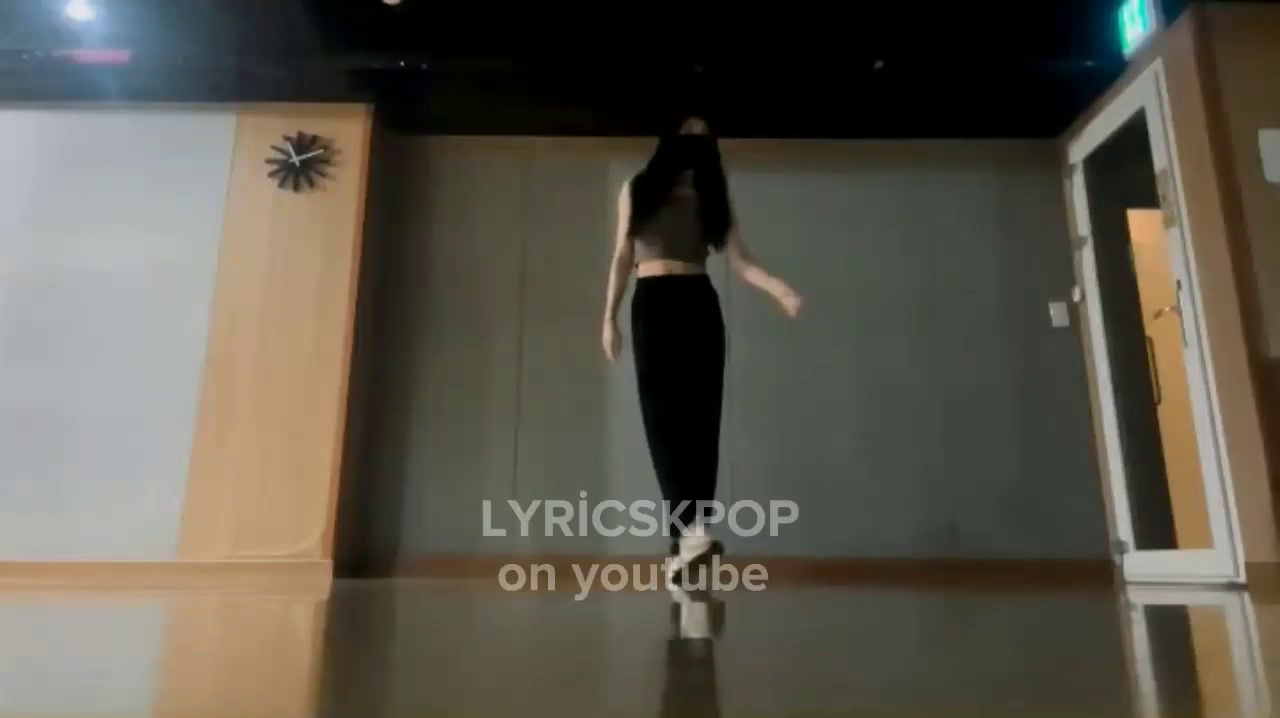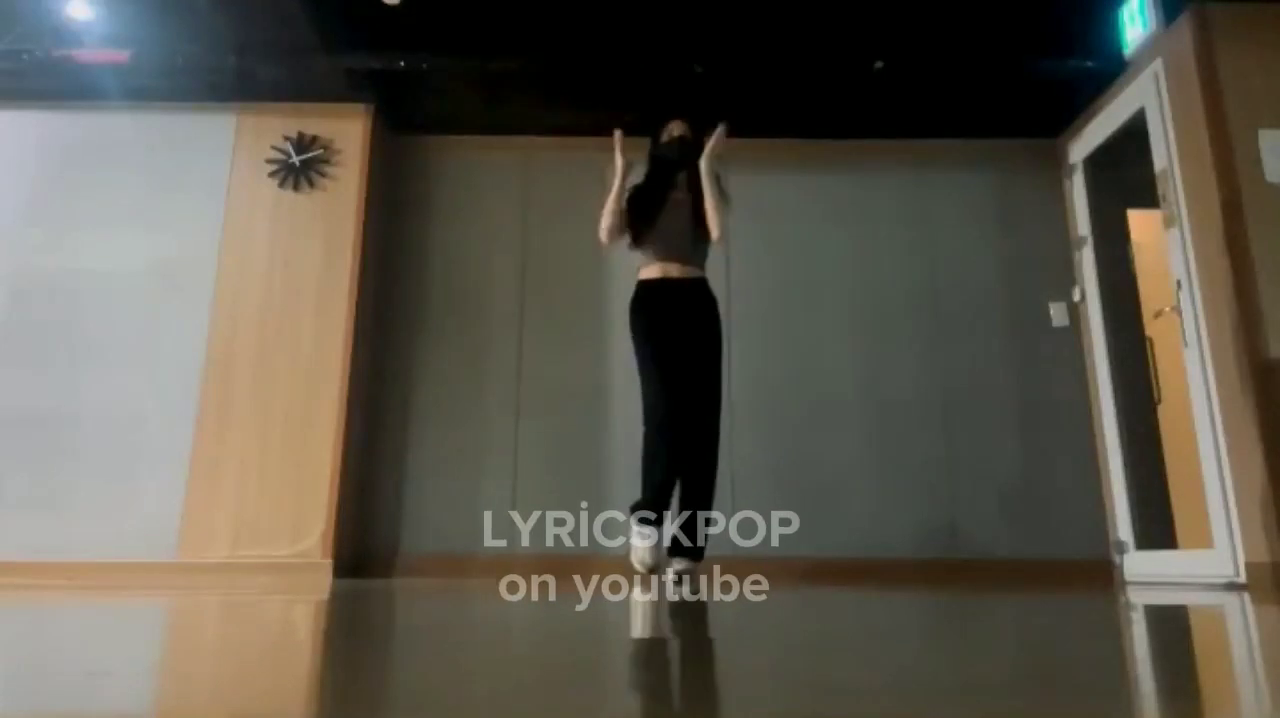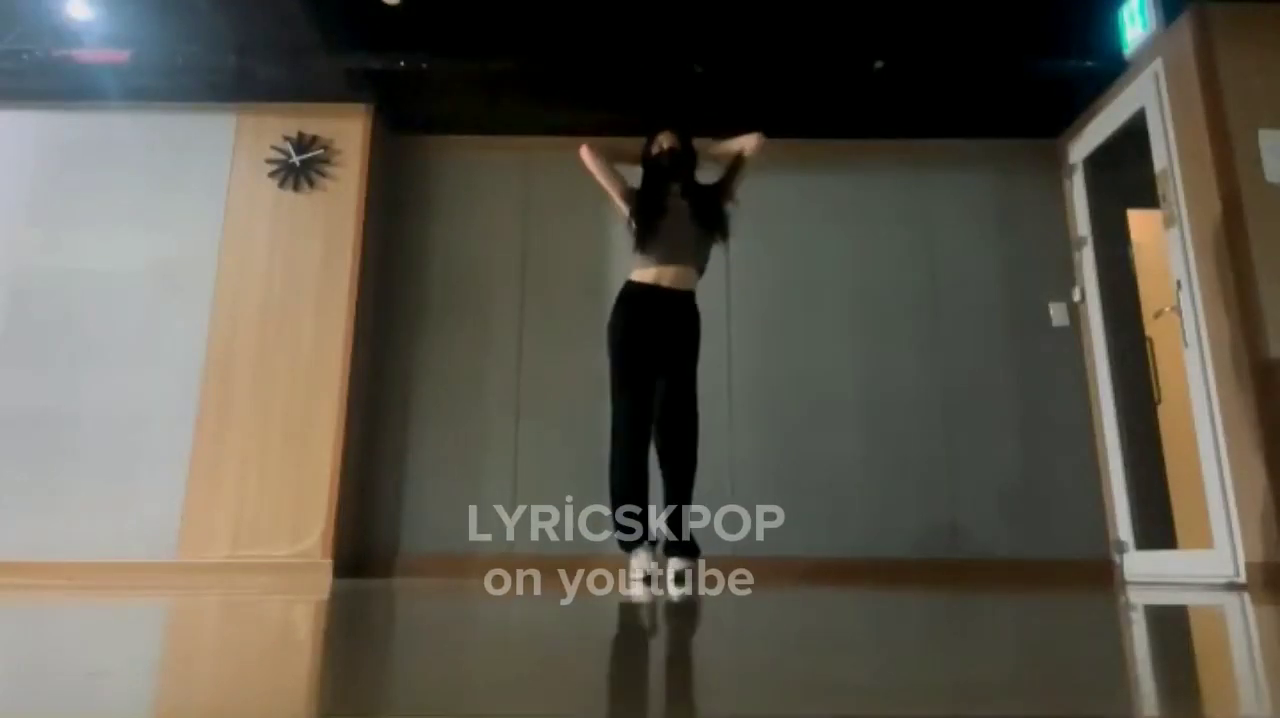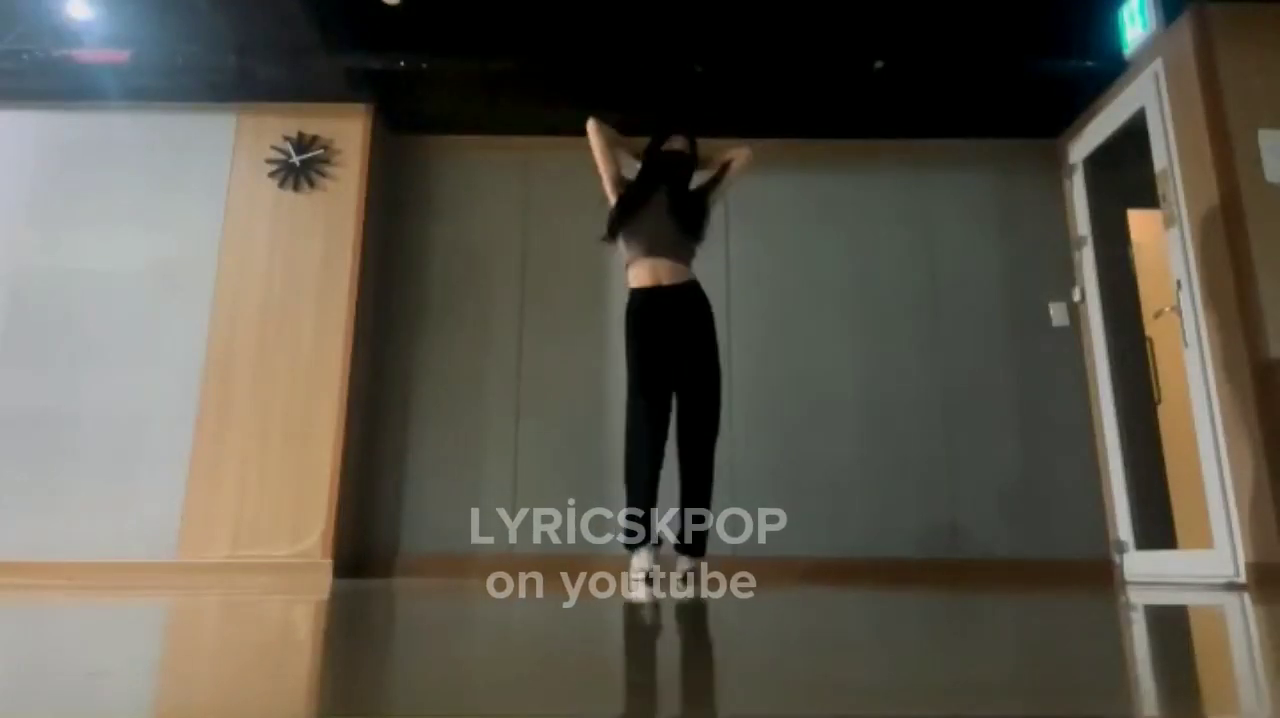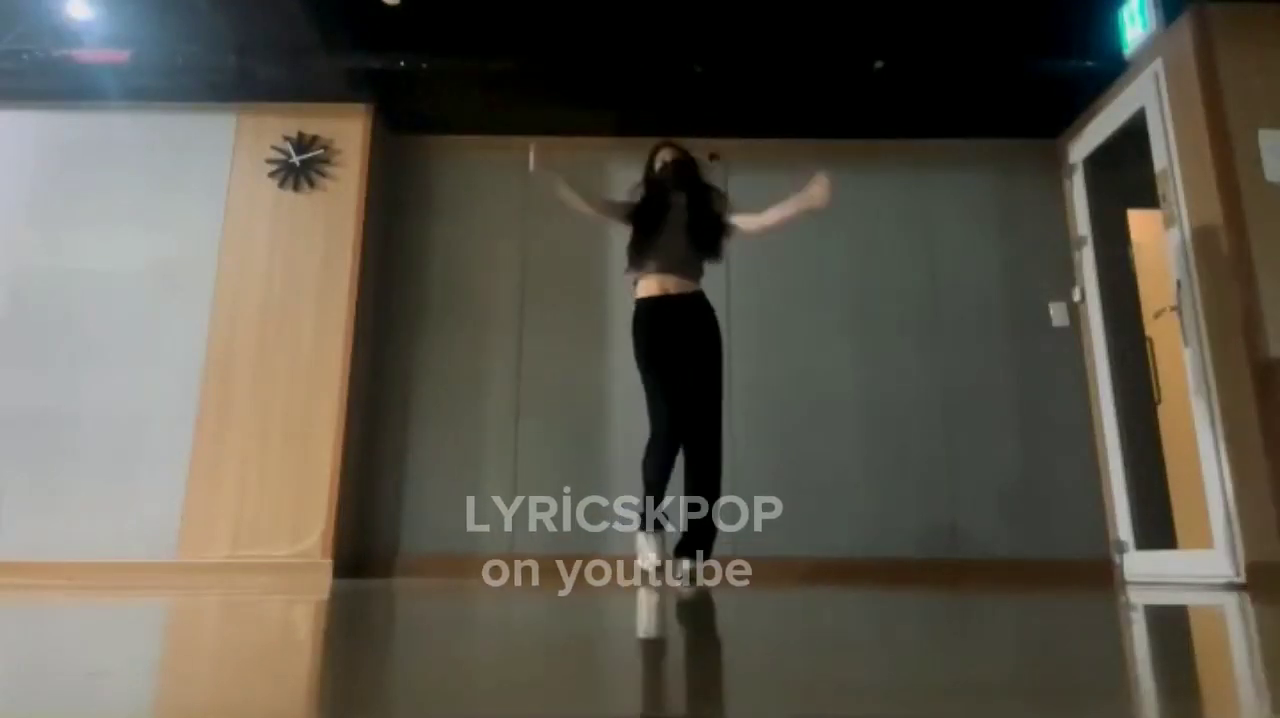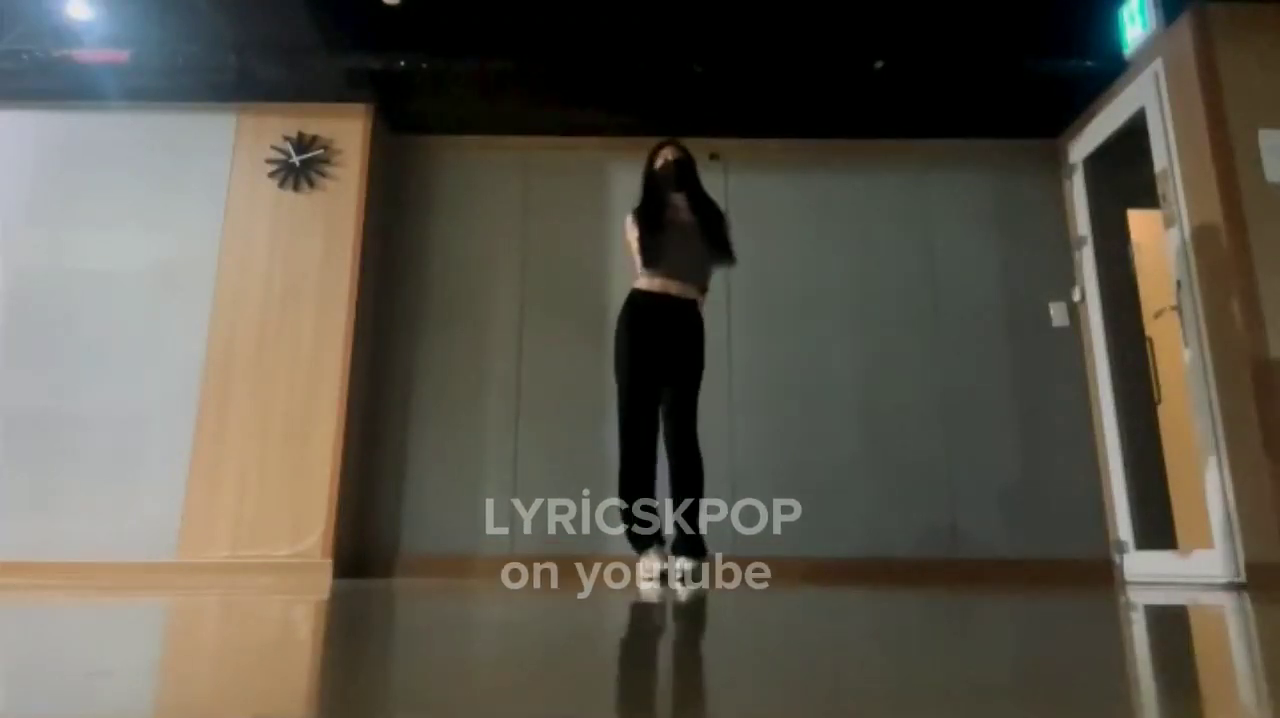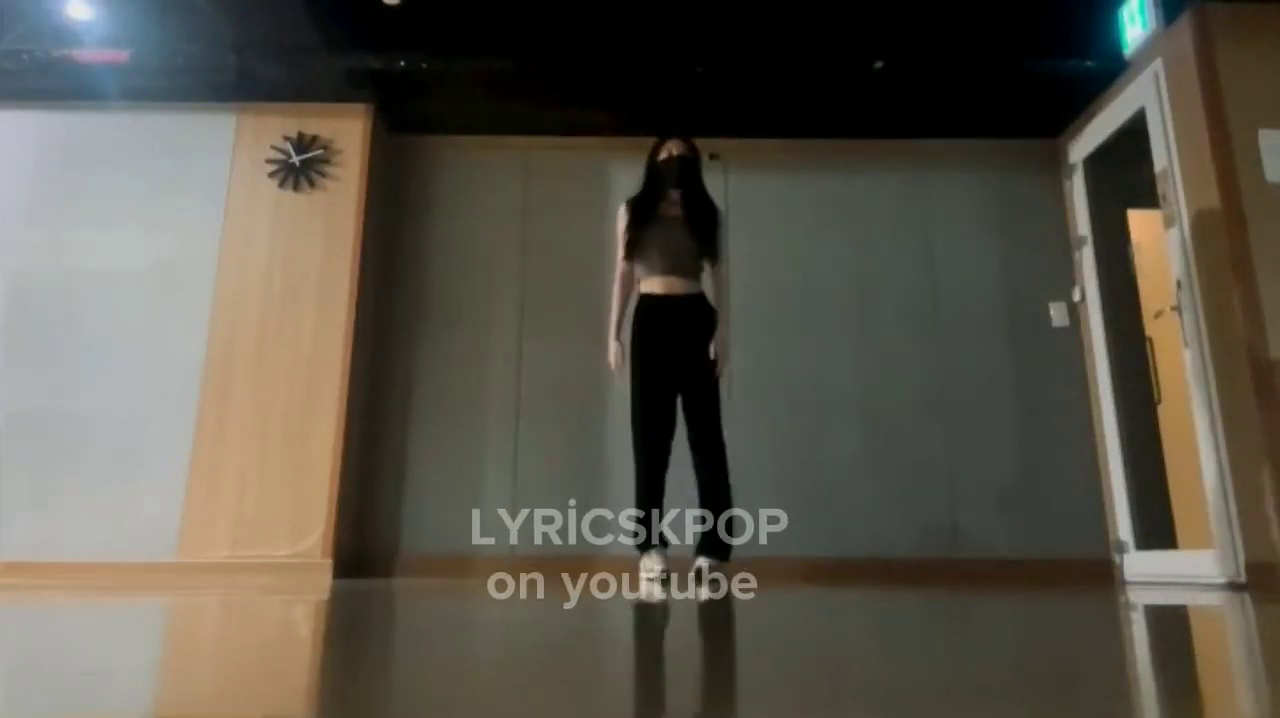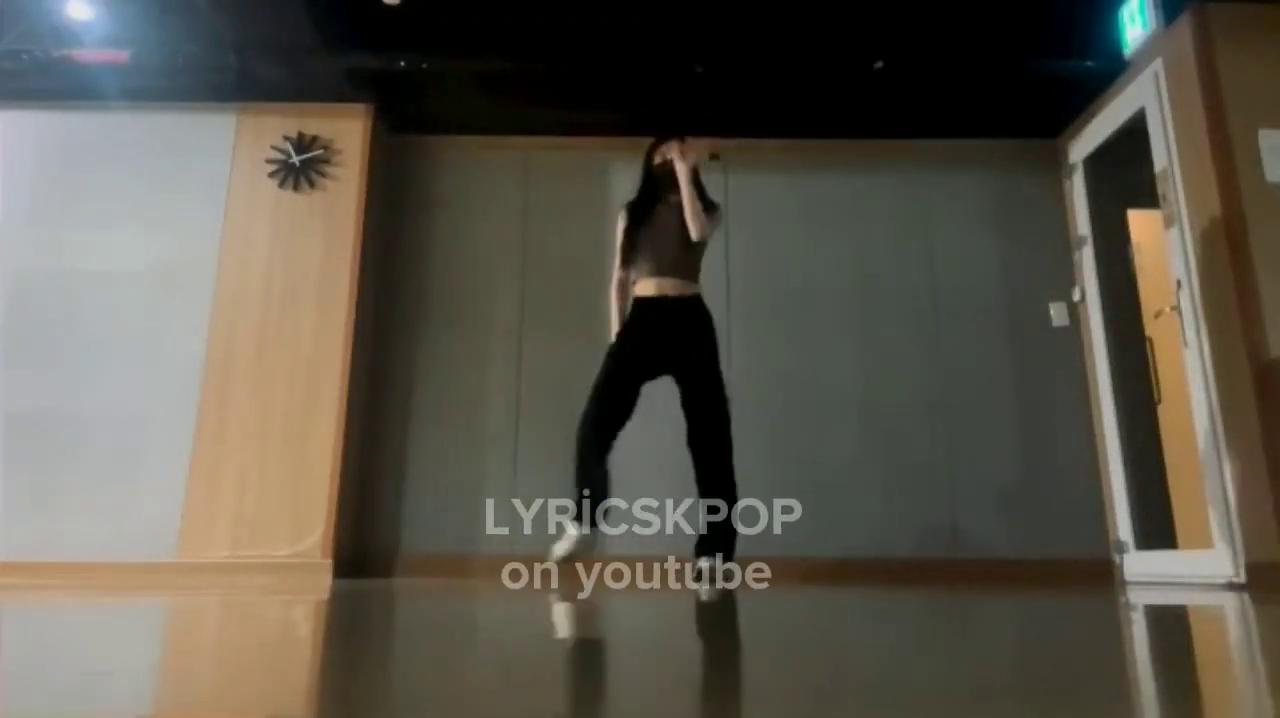
dt=0.4s
person 1, frame 1
left shoulder: (712, 199)
right shoulder: (638, 189)
left elbow: (737, 255)
right elbow: (622, 255)
left wrist: (776, 286)
right wrist: (609, 316)
left hip: (699, 303)
right hip: (652, 301)
left knee: (701, 419)
right knee: (665, 416)
left ankle: (685, 545)
right ankle: (690, 528)
person 1, frame 2
left shoulder: (706, 193)
right shoulder: (640, 194)
left elbow: (718, 232)
right elbow: (607, 236)
left wrist: (707, 172)
right wrist: (620, 178)
left hip: (697, 303)
right hip: (651, 303)
left knee: (700, 422)
right knee: (664, 403)
left ankle: (685, 550)
right ankle: (649, 522)
person 1, frame 3
left shoulder: (711, 201)
right shoulder: (637, 203)
left elbow: (754, 142)
right elbow: (588, 151)
left wrist: (706, 150)
right wrist: (640, 157)
left hip: (681, 316)
right hip: (634, 308)
left knee: (675, 424)
right knee: (630, 427)
left ankle: (678, 550)
right ankle: (638, 549)
person 1, frame 4
left shoulder: (695, 202)
right shoulder: (625, 196)
left elbow: (741, 157)
right elbow: (595, 129)
left wrist: (700, 162)
right wrist: (638, 154)
left hip: (690, 309)
right hip: (644, 311)
left knee: (698, 428)
right knee: (646, 425)
left ankle: (689, 552)
right ankle: (642, 548)
person 1, frame 5
left shoulder: (708, 215)
right shoulder: (640, 212)
left elbow: (756, 222)
right elbow: (590, 205)
left wrist: (804, 200)
right wrist: (550, 178)
left hip: (697, 319)
right hip: (652, 319)
left knee: (704, 431)
right knee: (668, 424)
left ankle: (691, 548)
right ankle: (650, 526)
person 1, frame 6
left shoulder: (711, 220)
right shoulder: (639, 219)
right elbow: (642, 273)
left hip: (686, 325)
right hip: (641, 318)
left knee: (680, 434)
right knee: (637, 430)
left ankle: (687, 551)
right ankle: (649, 546)
person 1, frame 7
left shoulder: (707, 213)
right shoulder: (633, 211)
left elbow: (720, 278)
right elbow: (622, 274)
left wrist: (722, 336)
right wrist: (613, 332)
left hip: (695, 320)
right hip: (650, 319)
left knee: (705, 432)
right knee: (651, 432)
left ankle: (711, 550)
right ankle: (651, 546)
person 1, frame 8
left shoulder: (705, 207)
right shoulder: (632, 213)
left elbow: (698, 232)
right elbow: (619, 278)
left wrist: (686, 170)
right wrist: (618, 333)
left hip: (691, 321)
right hip: (642, 322)
left knee: (710, 436)
right knee: (598, 420)
left ankle: (713, 550)
right ankle: (583, 520)
